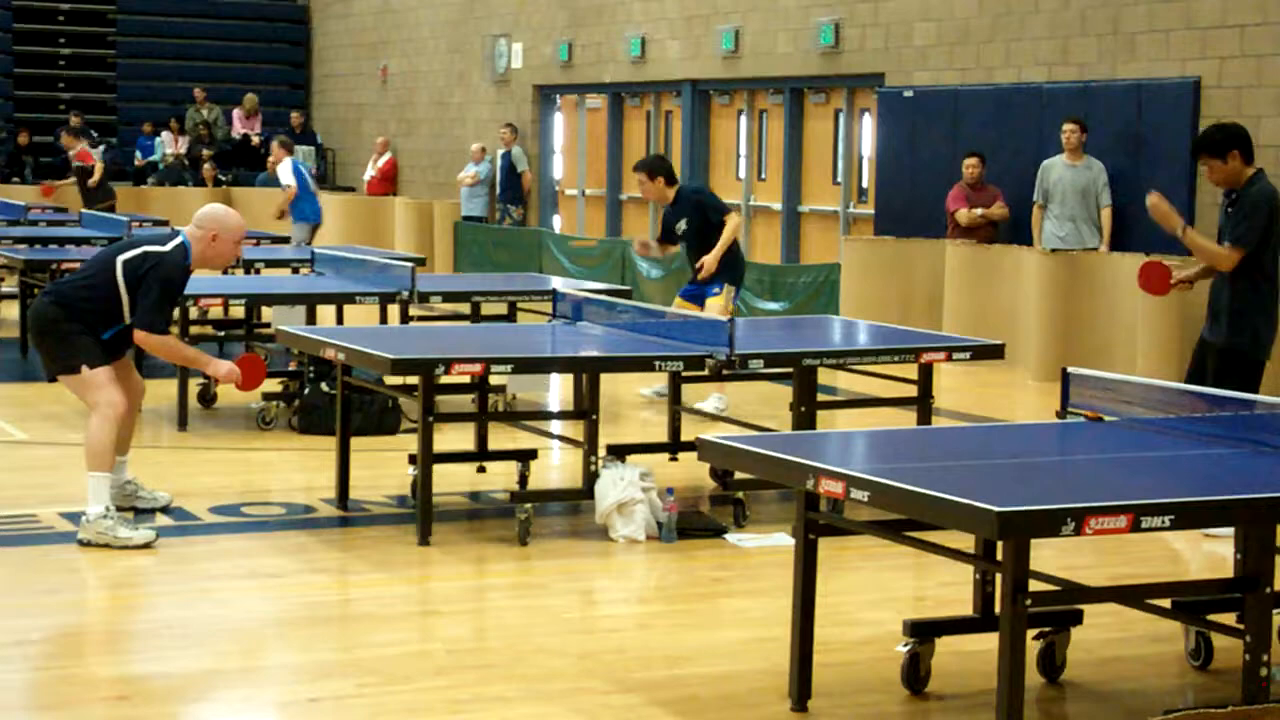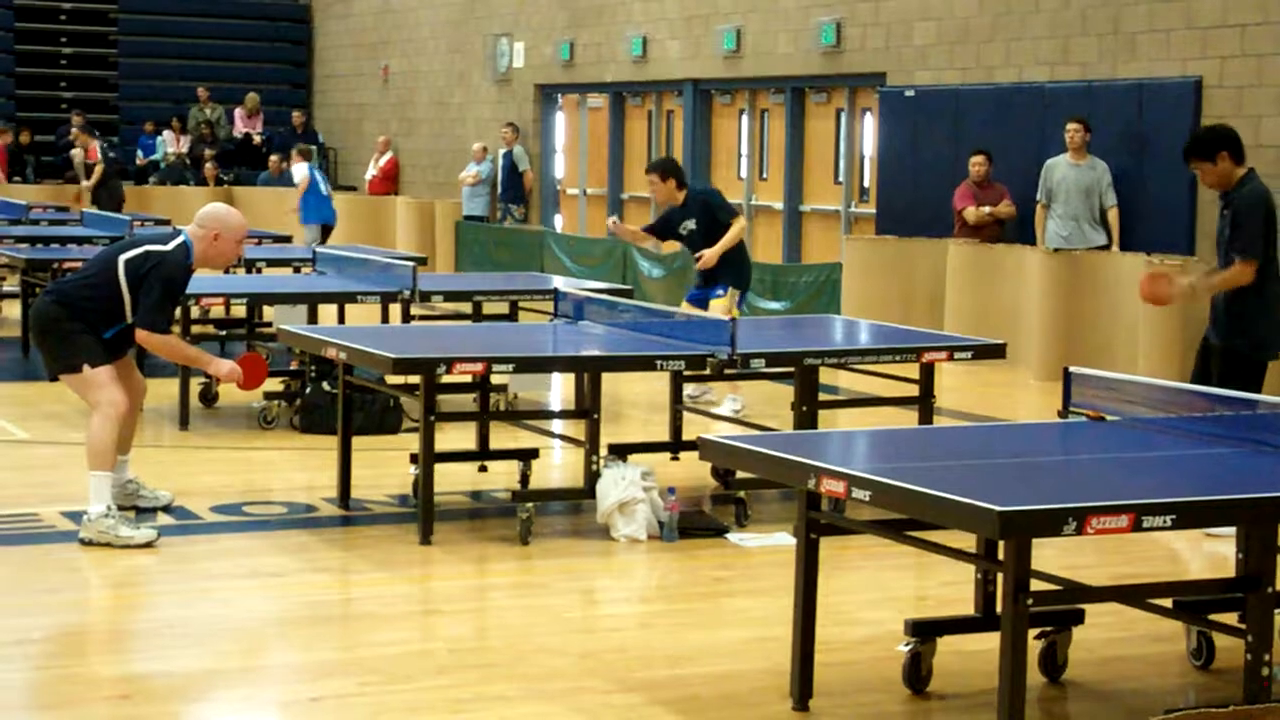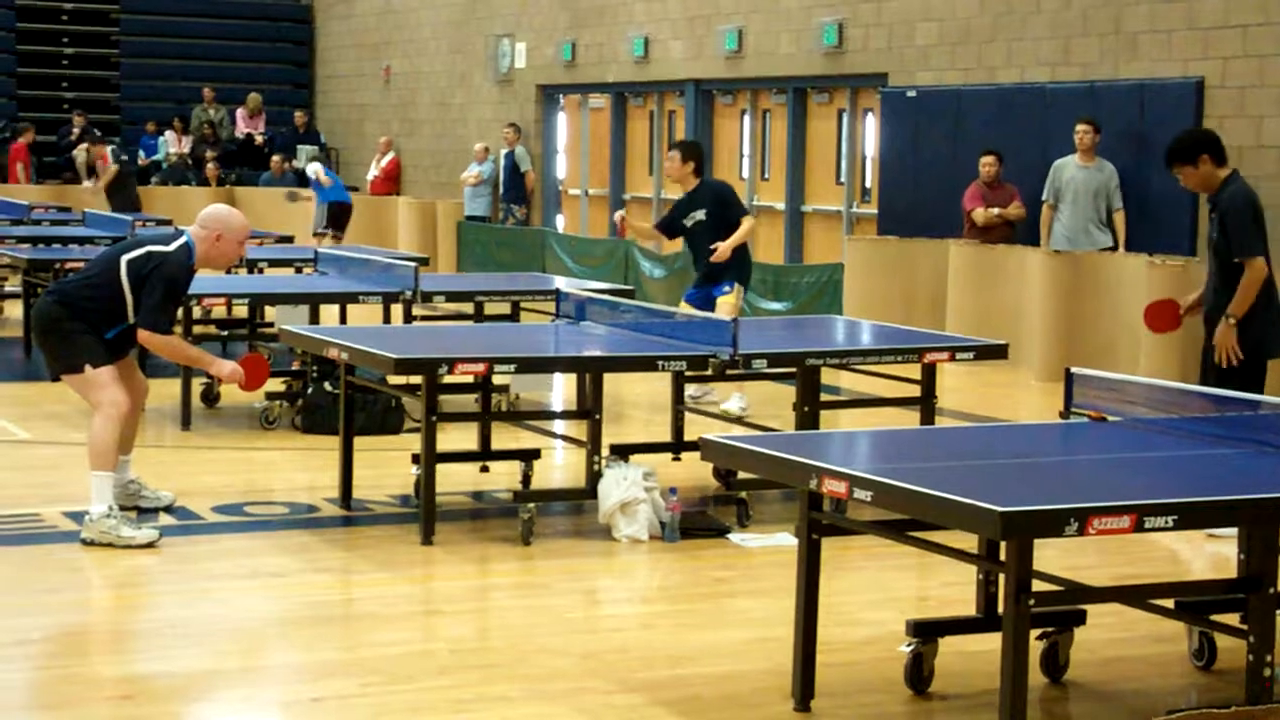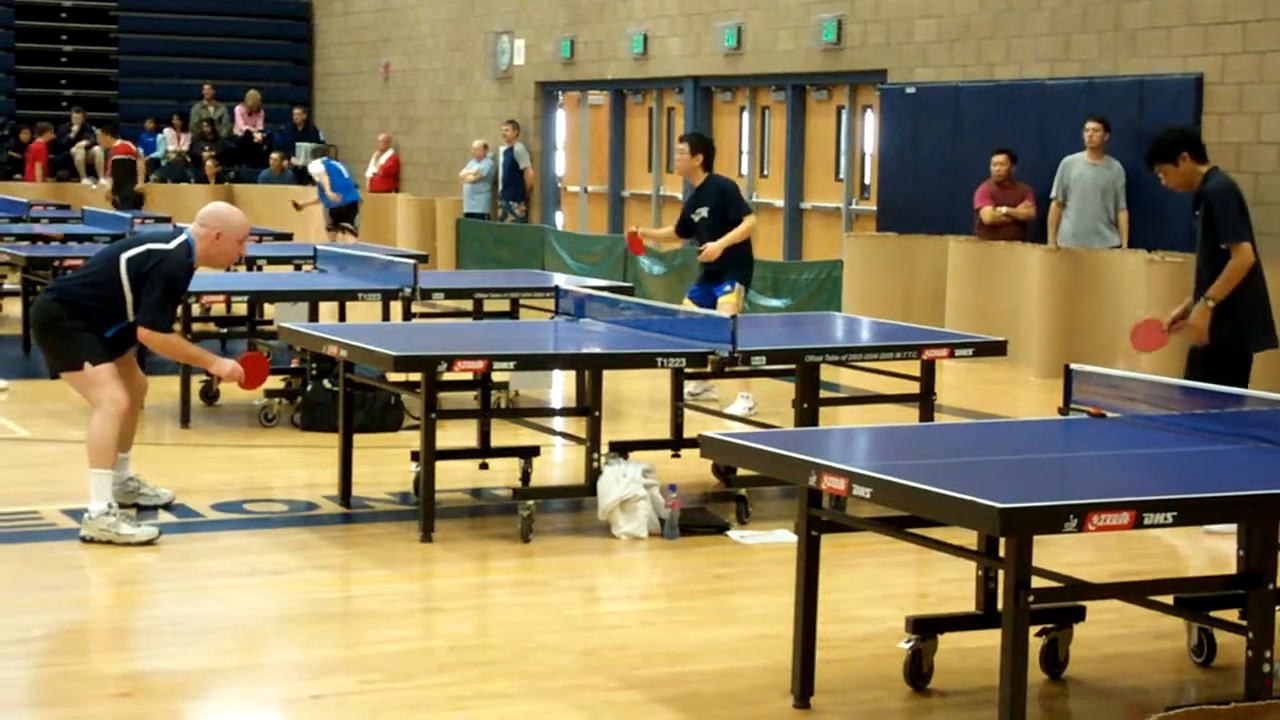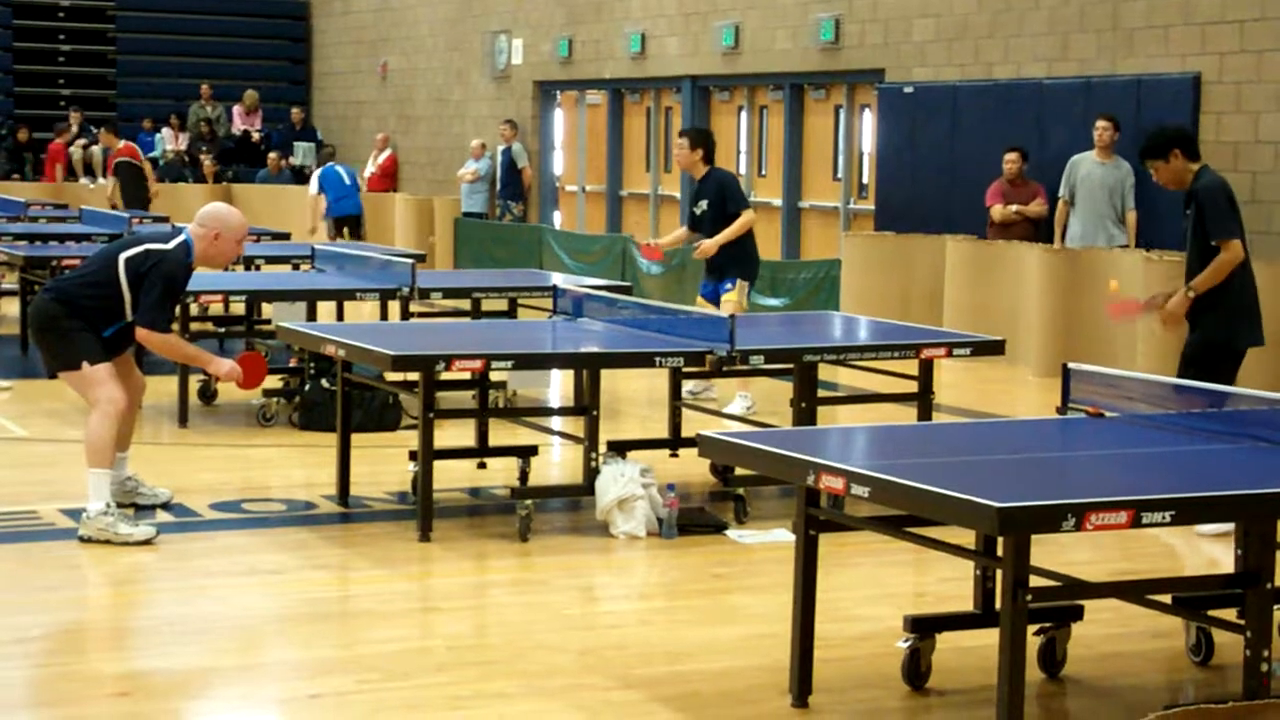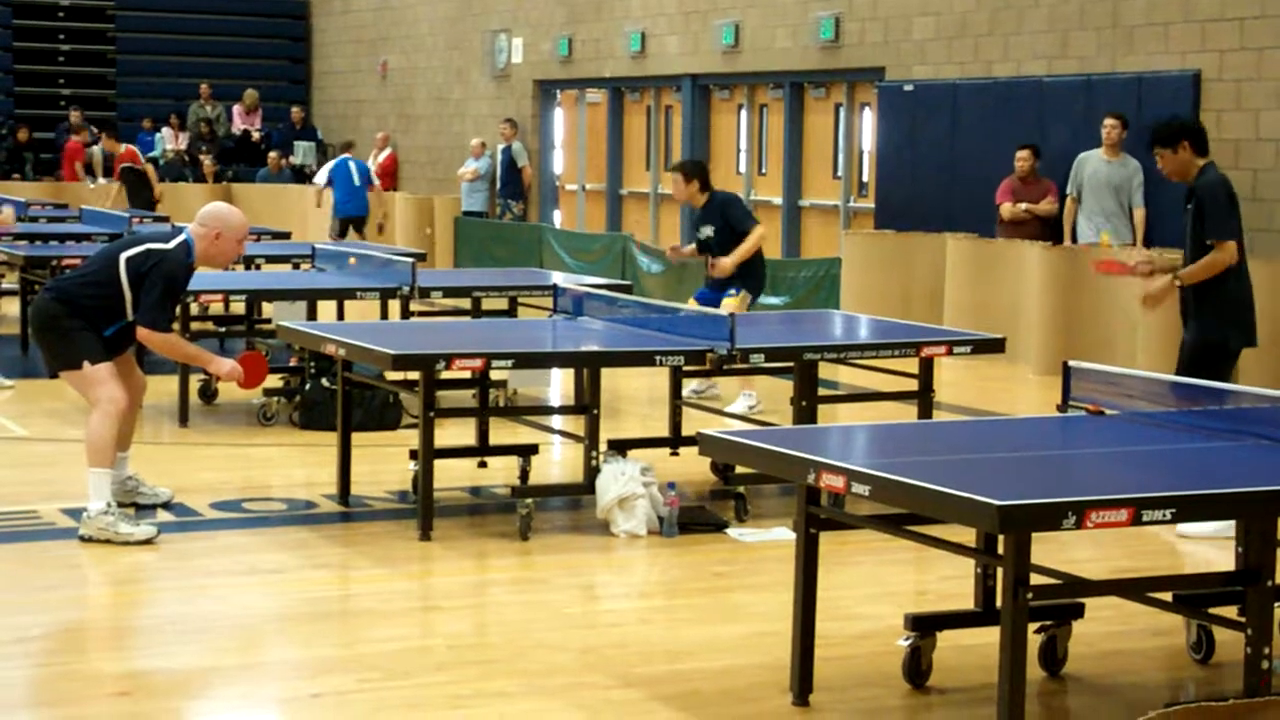
dt=0.2s
person 1, frame 1
right shoulder: (1236, 194)
left elbow: (1230, 258)
left wrist: (1177, 225)
right wrist: (1195, 273)
left hip: (1244, 330)
right hip: (1220, 324)
person 1, frame 2
right shoulder: (1234, 196)
left elbow: (1245, 272)
left wrist: (1194, 286)
right wrist: (1199, 281)
left hip: (1246, 331)
right hip: (1225, 327)
person 1, frame 3
left shoulder: (1236, 199)
right shoulder: (1222, 199)
left wrist: (1229, 322)
right wrist: (1201, 298)
left hip: (1244, 334)
right hip: (1227, 328)
person 1, frame 4
left shoulder: (1219, 191)
right shoulder: (1207, 195)
left elbow: (1243, 257)
left wrist: (1206, 307)
right wrist: (1189, 308)
left hip: (1233, 324)
right hip: (1219, 323)
person 1, frame 5
left shoulder: (1210, 189)
right shoulder: (1199, 192)
left elbow: (1233, 253)
left wrist: (1186, 296)
right wrist: (1176, 294)
left hip: (1223, 323)
right hip: (1211, 322)
person 1, frame 6
left shoulder: (1211, 187)
right shoulder: (1202, 188)
left elbow: (1226, 255)
left wrist: (1172, 282)
right wrist: (1164, 267)
left hip: (1220, 322)
right hip: (1207, 320)
person 2, frame 1
left shoulder: (173, 254)
right shoulder: (167, 264)
left elbow: (146, 328)
right elbow: (147, 336)
right wrist: (208, 364)
left hip: (84, 321)
right hip: (59, 320)
left knee: (131, 393)
right knee: (110, 404)
left ankle: (119, 486)
right ankle: (97, 517)
person 2, frame 2
left shoulder: (174, 253)
right shoulder: (169, 263)
left elbow: (147, 328)
right elbow: (148, 335)
right wrist: (209, 363)
left hip: (84, 320)
right hip: (59, 320)
left knee: (133, 392)
right knee: (111, 404)
left ankle: (120, 485)
right ankle: (98, 516)
person 2, frame 3
left shoulder: (177, 253)
right shoulder: (171, 264)
left elbow: (149, 328)
right elbow: (151, 335)
right wrist: (212, 364)
left hip: (87, 320)
right hip: (62, 320)
left knee: (134, 392)
right knee: (113, 404)
left ankle: (122, 485)
right ankle: (100, 516)
person 2, frame 4
left shoulder: (176, 251)
right shoulder: (171, 262)
left elbow: (148, 326)
right elbow: (151, 334)
right wrist: (212, 362)
left hip: (86, 318)
right hip: (61, 317)
left knee: (134, 390)
right knee: (112, 401)
left ankle: (121, 483)
right ankle: (100, 514)
person 2, frame 5
left shoulder: (175, 251)
right shoulder: (170, 262)
left elbow: (147, 325)
right elbow: (149, 333)
right wrist: (210, 362)
left hip: (83, 317)
right hip: (59, 316)
left knee: (132, 389)
right knee: (110, 401)
left ankle: (119, 482)
right ankle: (98, 513)
person 2, frame 6
left shoulder: (176, 250)
right shoulder: (170, 262)
left elbow: (148, 325)
right elbow: (150, 333)
right wrist: (212, 362)
left hip: (85, 316)
right hip: (60, 317)
left knee: (133, 388)
right knee: (111, 401)
left ankle: (120, 482)
right ankle: (98, 513)
person 3, frame 1
left shoulder: (697, 195)
right shoulder: (670, 213)
left elbow: (734, 219)
right elbow: (666, 247)
left wrist: (715, 255)
right wrist: (648, 248)
left hip: (725, 271)
right hip: (702, 275)
left ankle: (719, 397)
person 3, frame 2
left shoulder: (706, 197)
right shoulder: (673, 216)
left elbow: (740, 223)
right elbow: (641, 236)
left wrist: (717, 250)
right wrist: (619, 227)
left hip: (732, 276)
right hip: (707, 279)
left ankle: (734, 399)
right ankle: (701, 387)
person 3, frame 3
left shoulder: (718, 190)
right shoulder: (681, 206)
left elbow: (748, 221)
right elbow: (655, 233)
left wrist: (729, 244)
right wrist: (628, 222)
left hip: (731, 273)
right hip: (705, 277)
left ankle: (738, 397)
right ankle: (702, 388)
person 3, frame 4
left shoulder: (723, 187)
right shoulder: (693, 199)
left elbow: (750, 222)
right elbow: (678, 233)
left wrist: (721, 244)
right wrist: (646, 234)
left hip: (733, 271)
right hip: (709, 274)
left ankle: (745, 398)
right ankle: (702, 385)
person 3, frame 5
left shoulder: (724, 180)
right shoulder: (698, 190)
left elbow: (748, 217)
right elbow: (690, 229)
left wrist: (715, 241)
right wrist: (660, 243)
left hip: (738, 266)
right hip: (715, 269)
left ankle: (744, 397)
right ankle: (703, 384)
person 3, frame 6
left shoulder: (727, 203)
right shoulder: (699, 216)
left elbow: (758, 232)
right elbow: (701, 248)
left wrist: (732, 260)
right wrist: (679, 251)
left hip: (745, 280)
right hip: (719, 281)
left ankle: (749, 396)
right ankle: (705, 382)
